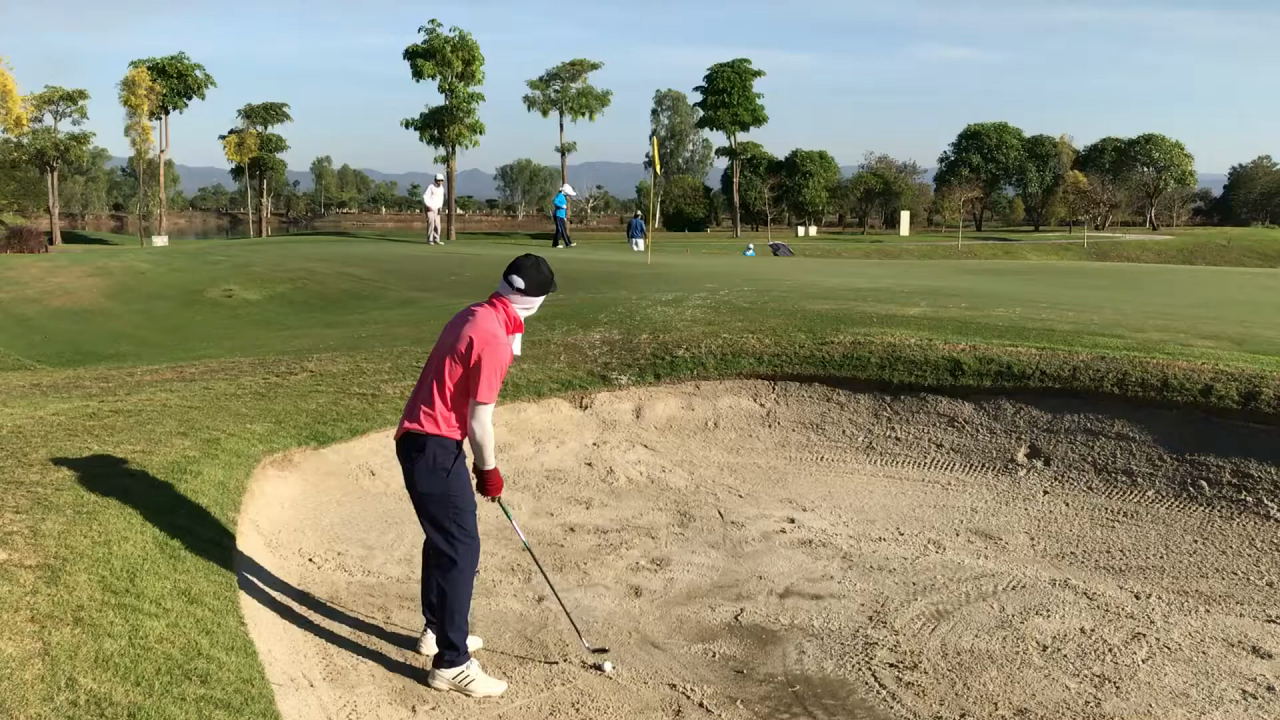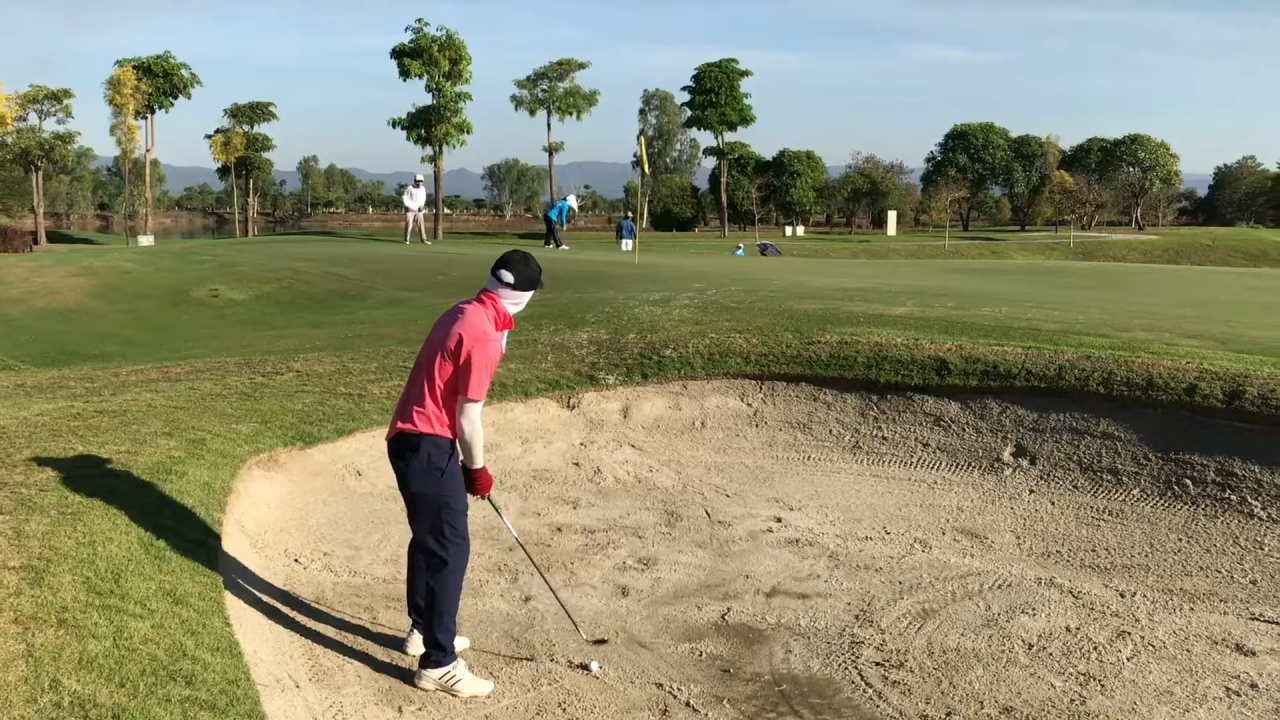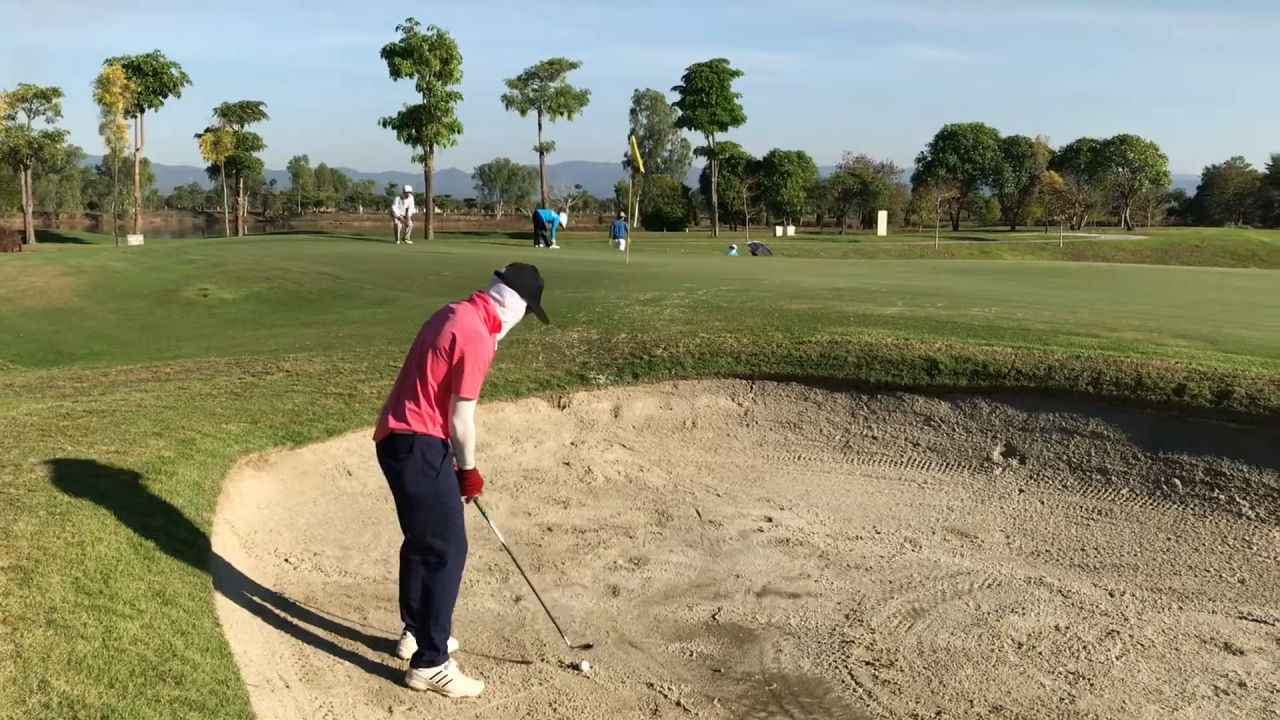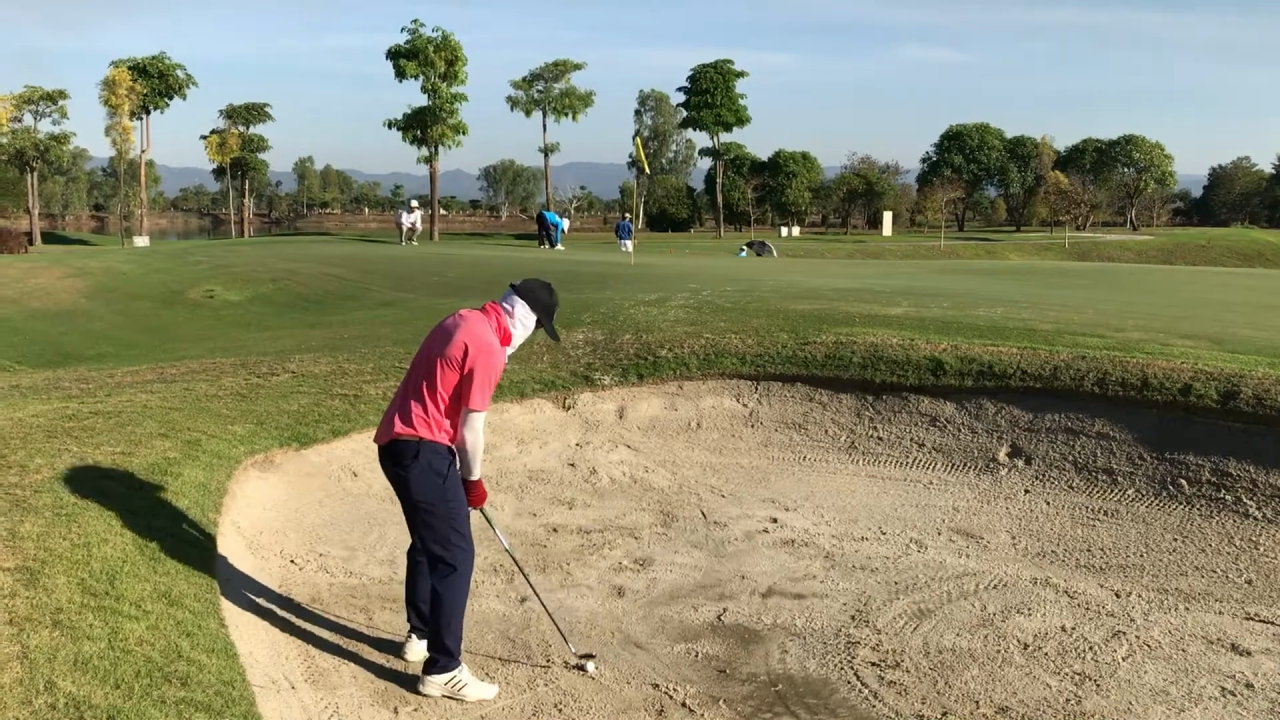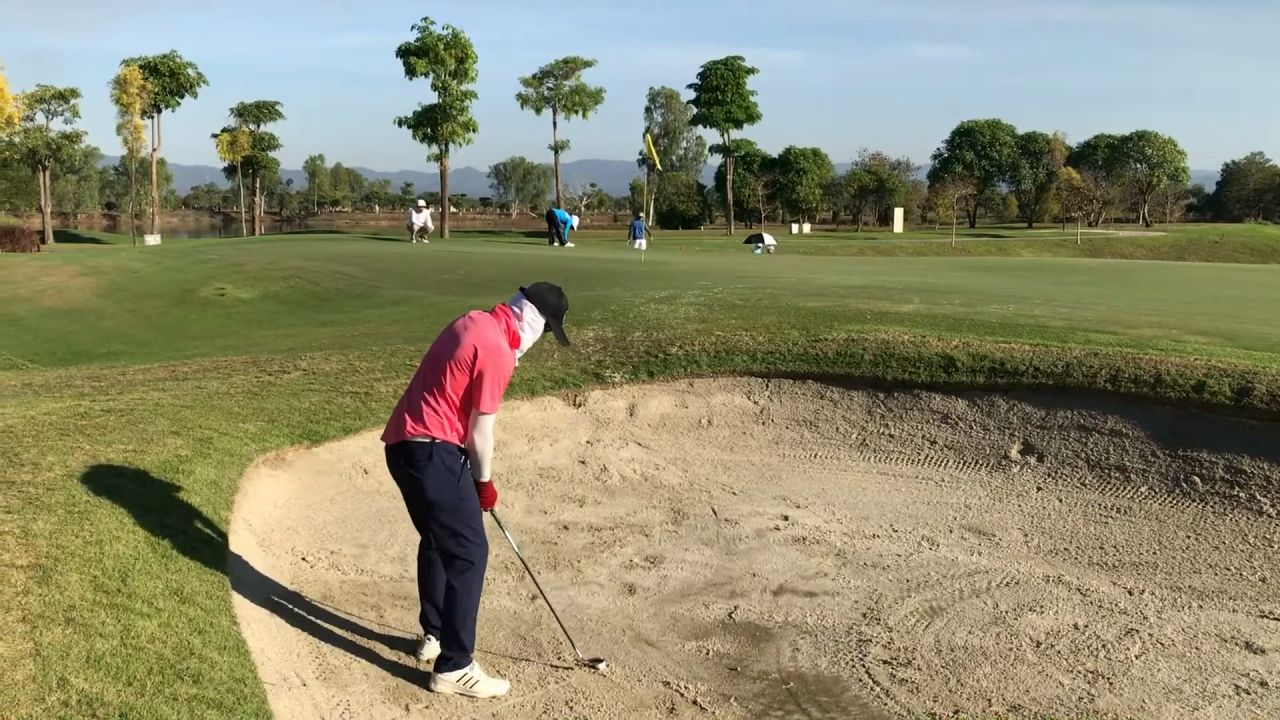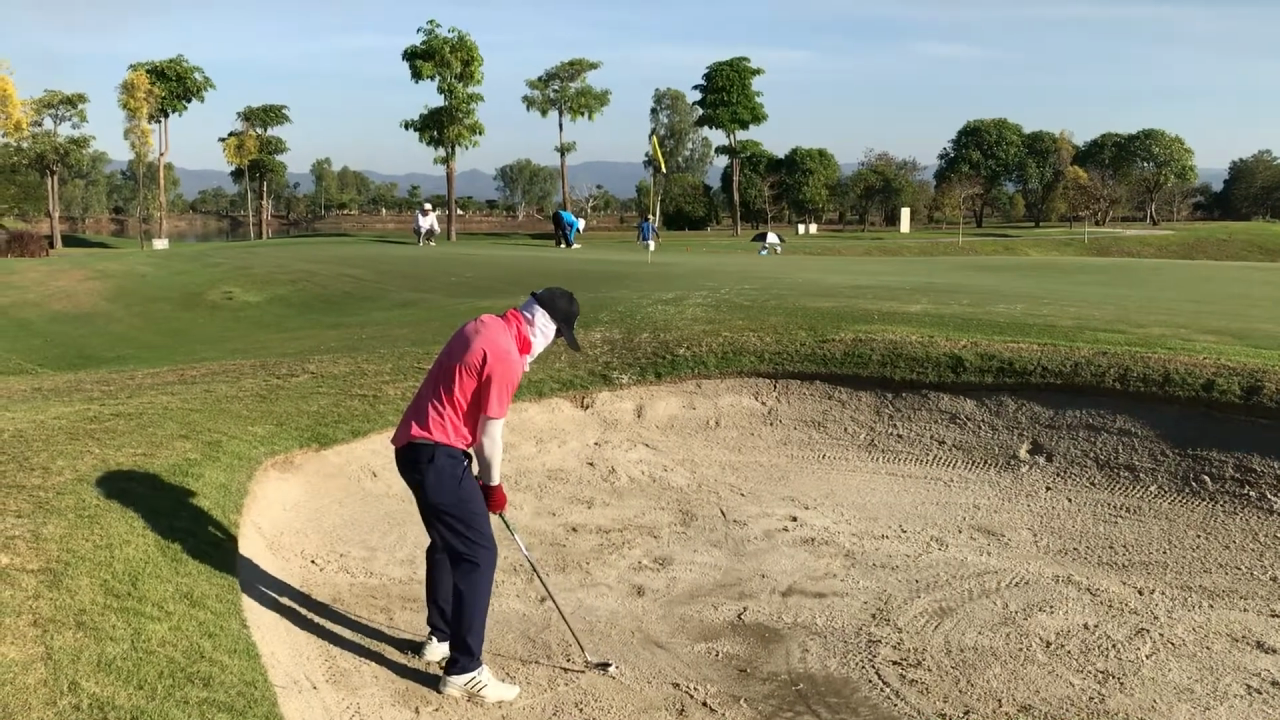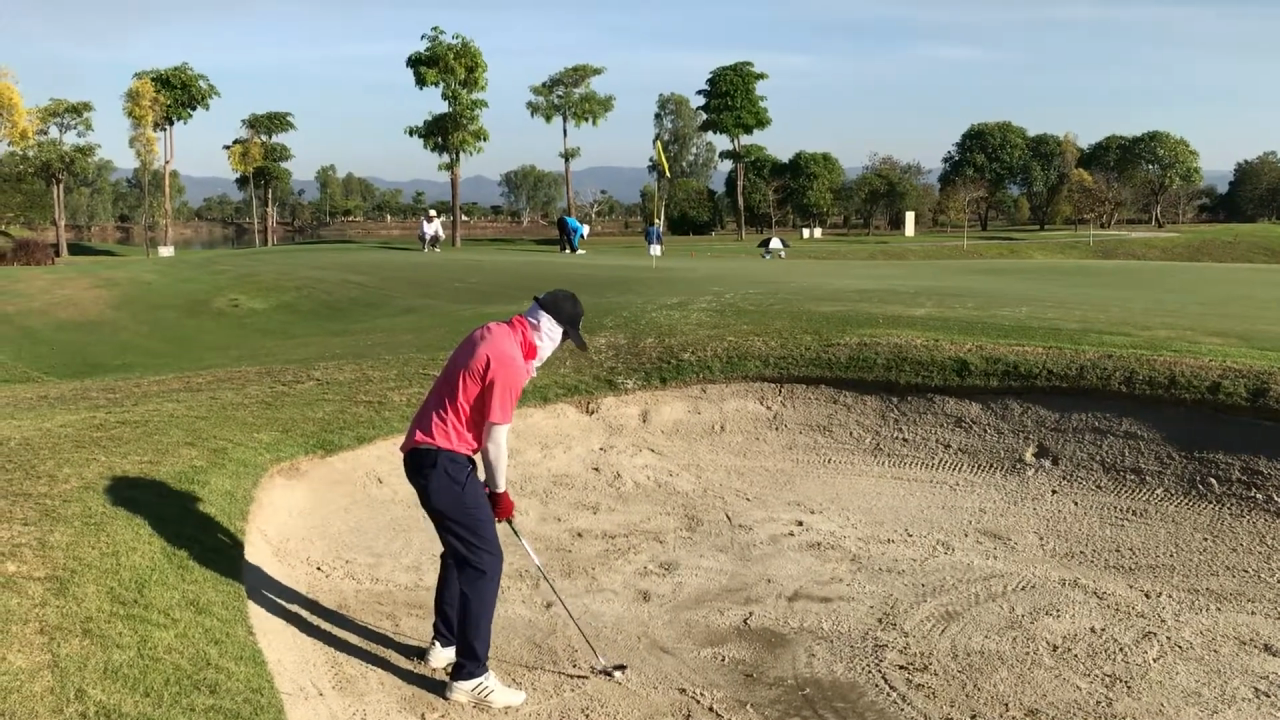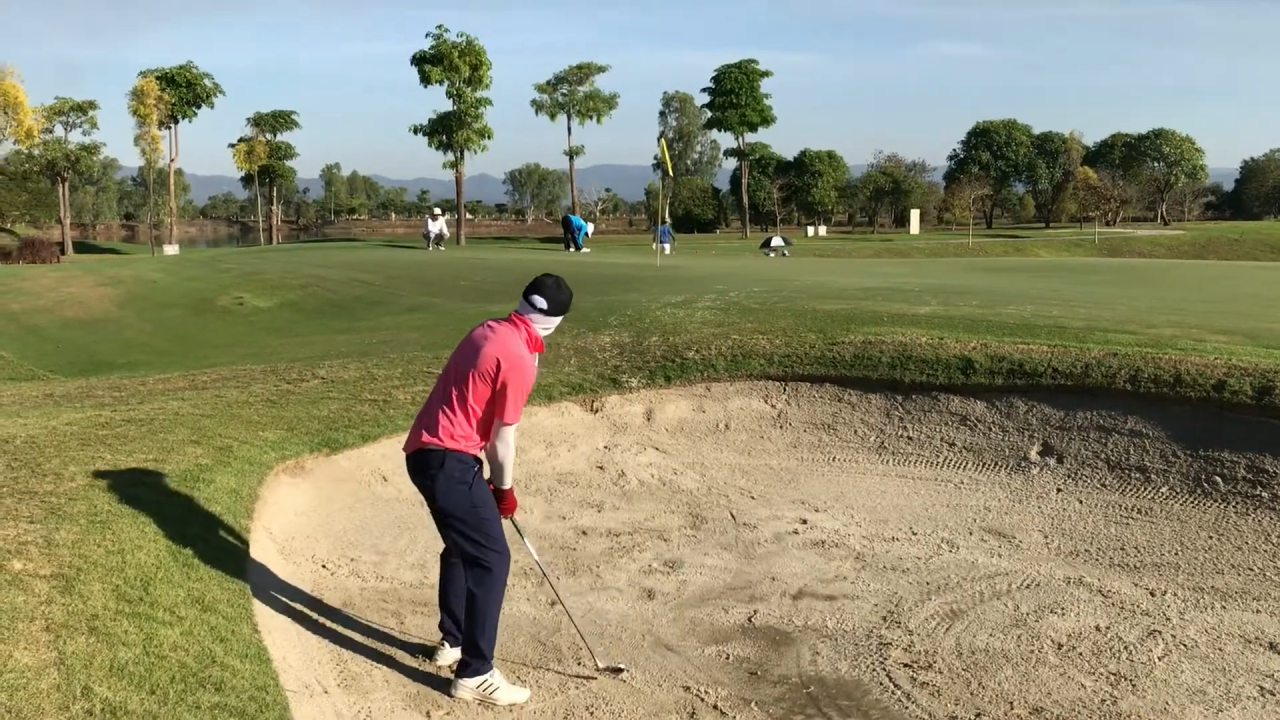
dt=0.5s
person 1, frame 1
left shoulder: (475, 315)
right shoulder: (495, 340)
right elbow: (478, 420)
right wrist: (489, 470)
left hip: (420, 439)
right hip: (434, 447)
left knee: (444, 540)
right knee: (461, 551)
left ankle: (437, 630)
right ankle: (451, 663)
person 1, frame 2
left shoulder: (462, 313)
right shoulder: (483, 337)
right elbow: (467, 417)
left wrist: (469, 464)
right wrist: (478, 469)
left hip: (410, 438)
right hip: (428, 446)
left knee: (430, 540)
right knee: (450, 551)
left ankle: (423, 630)
right ankle: (438, 664)
person 1, frame 3
left shoulder: (453, 313)
right shoulder: (476, 336)
right elbow: (460, 417)
left wrist: (457, 464)
right wrist: (468, 470)
left hip: (395, 439)
right hip: (419, 446)
left knee: (421, 542)
right knee: (447, 551)
left ankle: (416, 632)
right ankle: (430, 663)
person 1, frame 4
left shoulder: (462, 320)
right shoulder: (488, 348)
right elbow: (469, 428)
left wrist: (463, 475)
right wrist: (473, 480)
left hip: (396, 443)
right hip: (423, 452)
left knee: (427, 545)
right knee: (455, 557)
left ankle: (421, 635)
right ankle: (442, 670)
person 1, frame 5
left shoulder: (473, 321)
right shoulder: (497, 351)
right elbow: (480, 429)
left wrist: (474, 474)
right wrist: (484, 482)
left hip: (402, 444)
right hip: (432, 452)
left knee: (437, 543)
right knee: (469, 552)
left ankle: (435, 635)
right ankle: (454, 667)
person 1, frame 6
left shoulder: (485, 325)
right shoulder: (506, 357)
right elbow: (489, 434)
left wrist: (484, 479)
right wrist: (493, 486)
left hip: (414, 445)
right hip: (439, 456)
left knee: (448, 544)
right knee: (478, 555)
left ankle: (441, 637)
right ankle: (463, 671)
person 1, frame 7
left shoulder: (493, 333)
right shoulder: (509, 360)
right elbow: (494, 440)
left wrist: (492, 488)
right wrist: (499, 493)
left hip: (424, 453)
right hip: (444, 462)
left knee: (462, 551)
right knee: (484, 561)
left ankle: (445, 643)
right ankle: (469, 677)
person 1, frame 8
left shoulder: (489, 331)
right shoulder: (519, 362)
right elbow: (502, 438)
left wrist: (496, 484)
right wrist: (505, 489)
left hip: (424, 451)
right hip: (450, 461)
left knee: (461, 548)
right knee: (491, 559)
left ankle: (453, 641)
right ankle: (474, 674)
